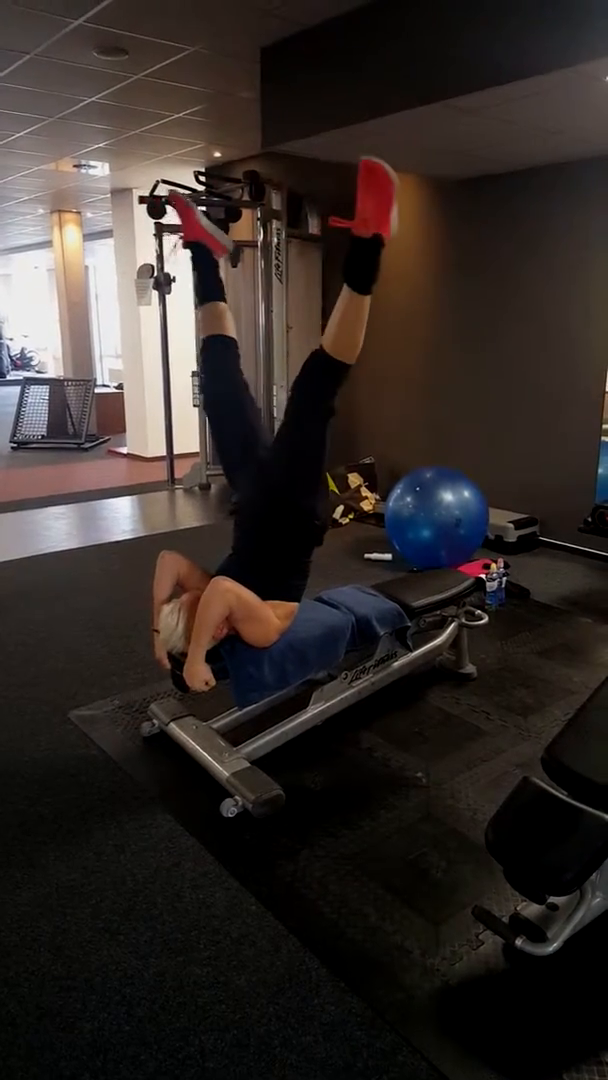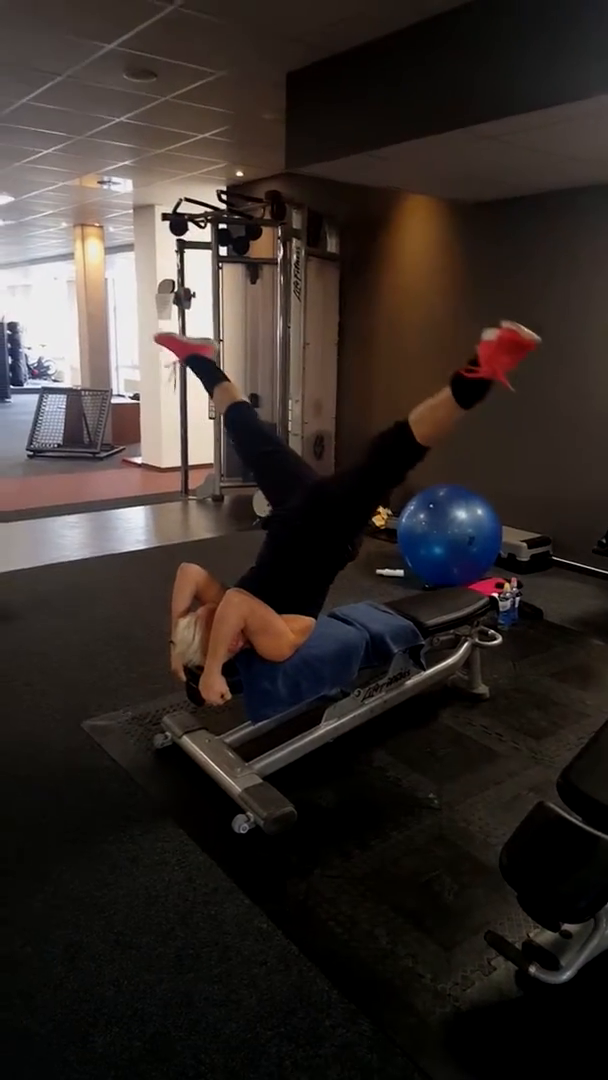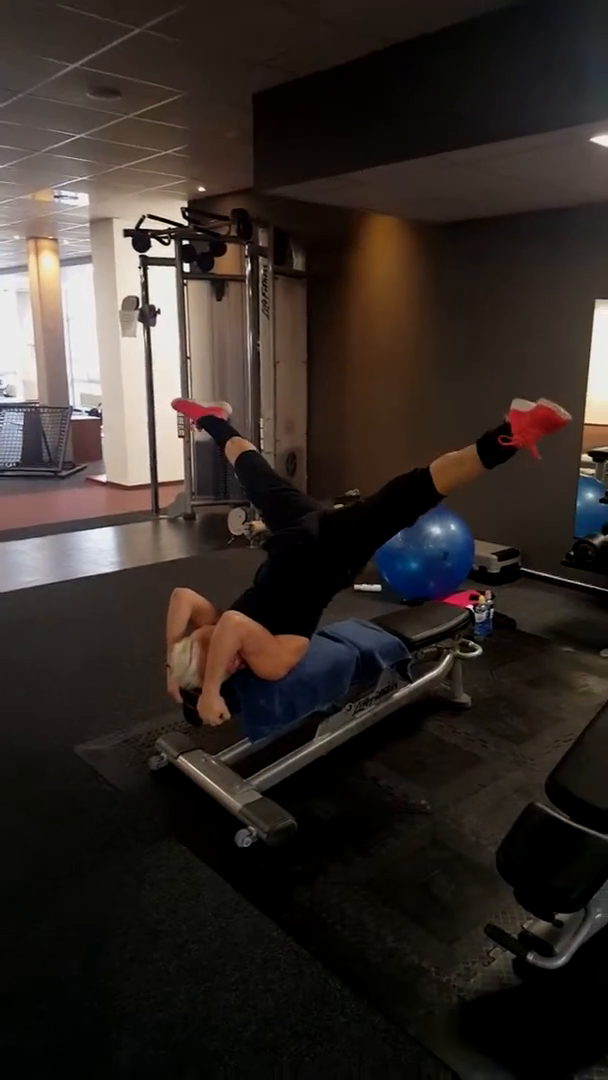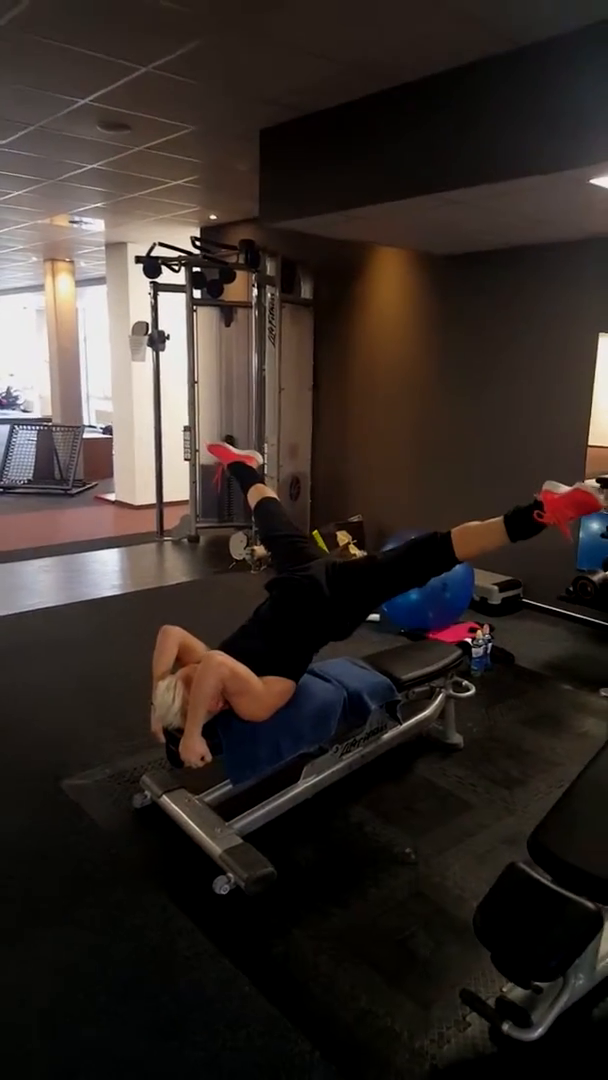
dt=1s
person 1, frame 1
left shoulder: (261, 629)
right elbow: (169, 558)
right wrist: (162, 632)
left hip: (288, 513)
right hip: (260, 503)
right knee: (221, 386)
person 1, frame 2
left shoulder: (277, 645)
right elbow: (188, 570)
right wrist: (179, 643)
left hip: (324, 531)
right hip: (301, 514)
right knee: (248, 432)
left ankle: (481, 371)
right ankle: (197, 359)
person 1, frame 3
left shoulder: (271, 662)
right shoulder: (221, 641)
left wrist: (209, 694)
left hip: (327, 552)
right hip: (296, 536)
left knee: (408, 499)
right knee: (258, 478)
left ankle: (512, 434)
right ankle: (211, 420)
person 1, frame 4
left shoulder: (254, 703)
right shoulder: (208, 680)
right elbow: (169, 633)
left wrist: (191, 736)
right wrist: (158, 703)
left hip: (327, 601)
right hip: (297, 584)
left knee: (426, 557)
right knee: (274, 525)
left ankle: (543, 512)
right ankle: (242, 466)
